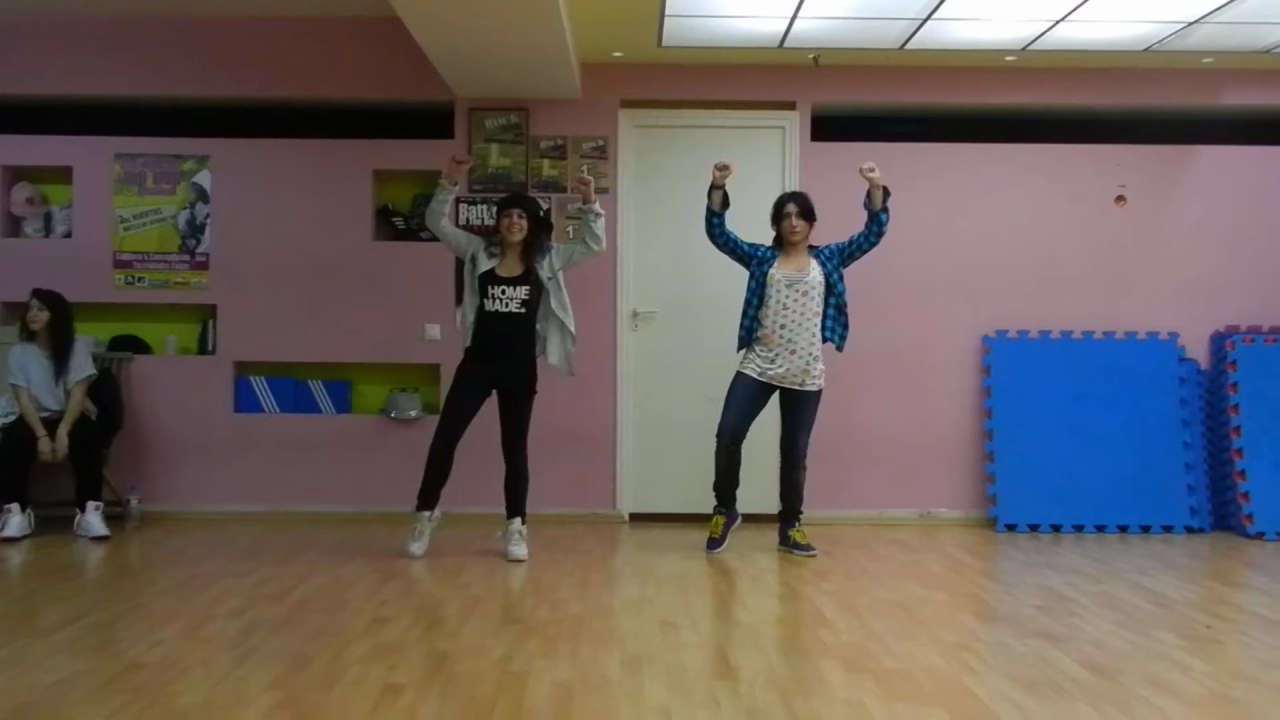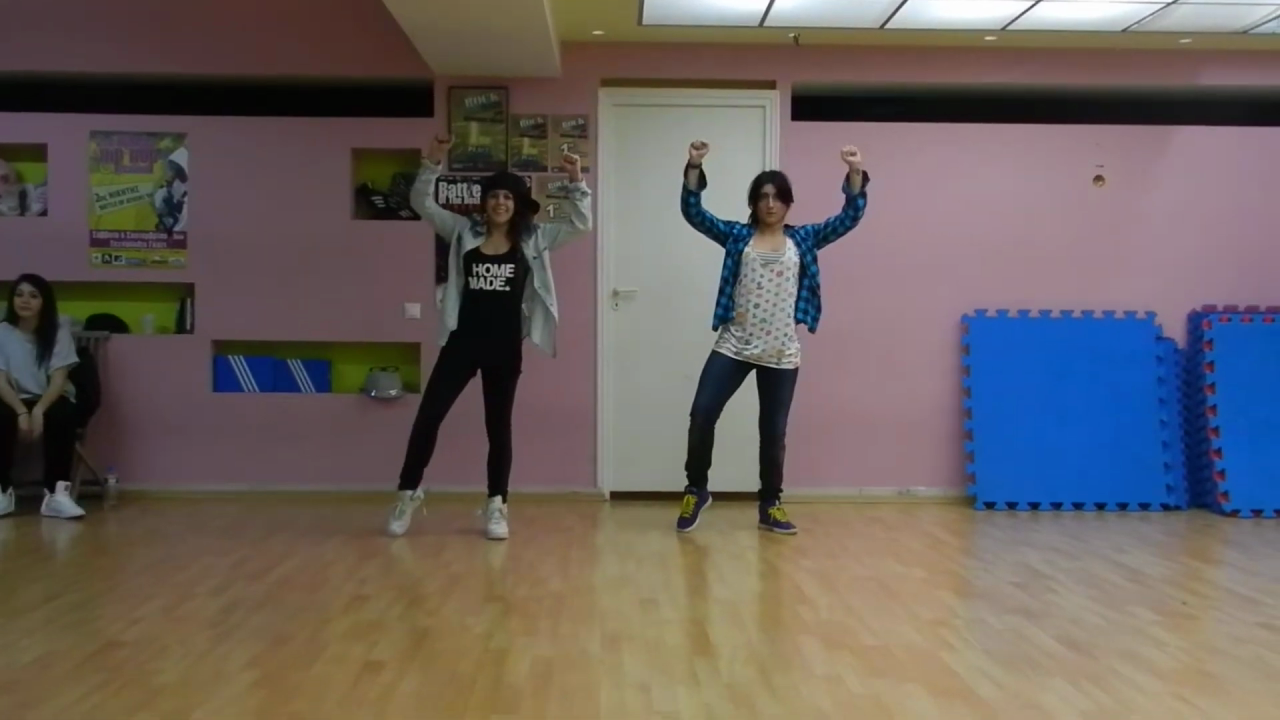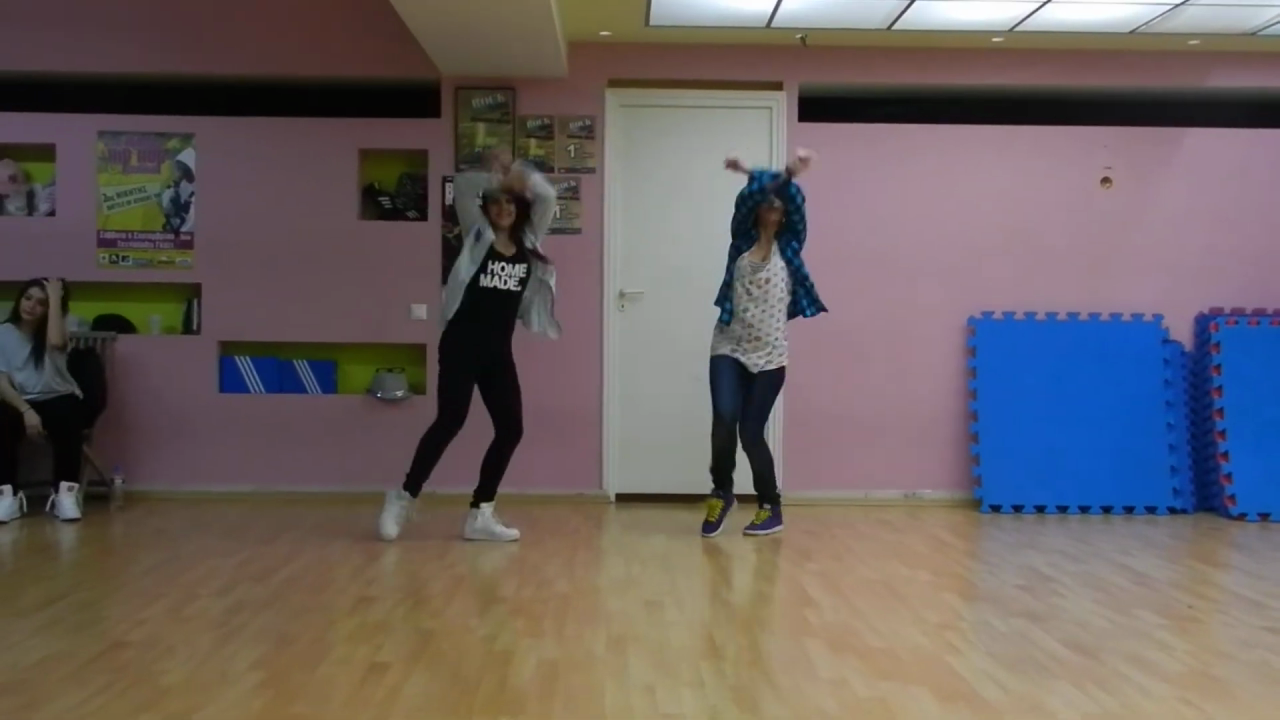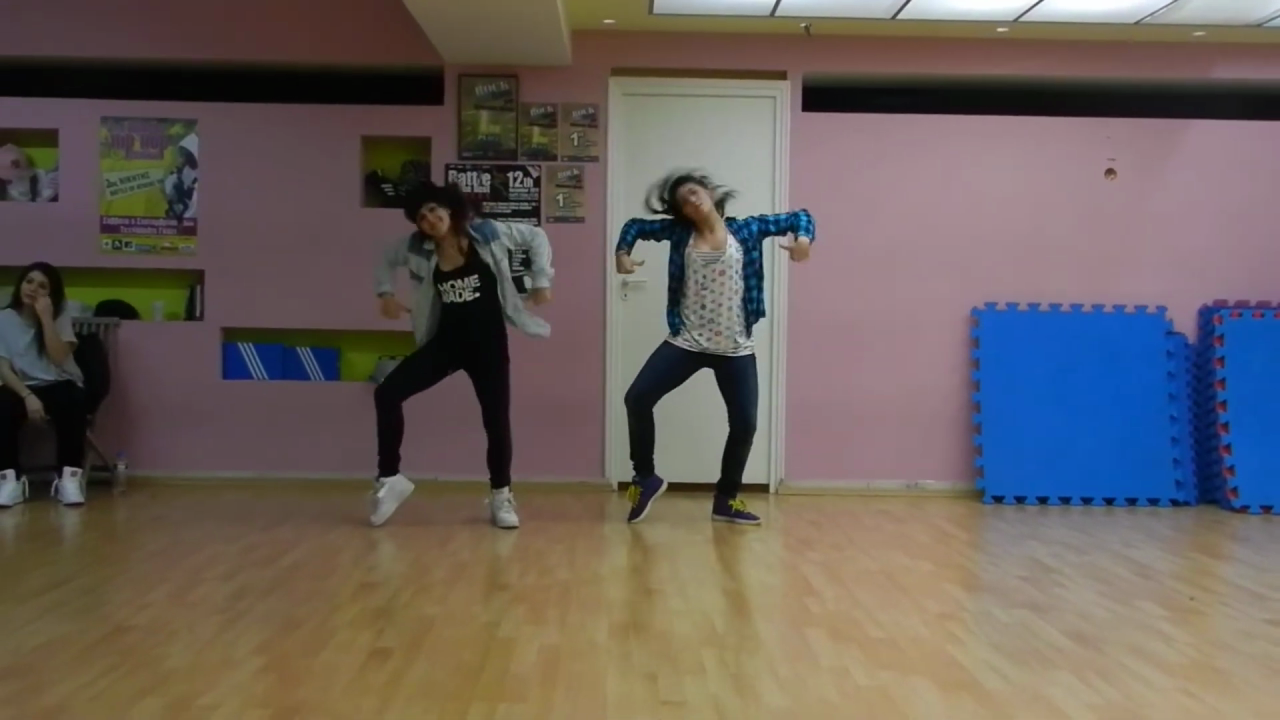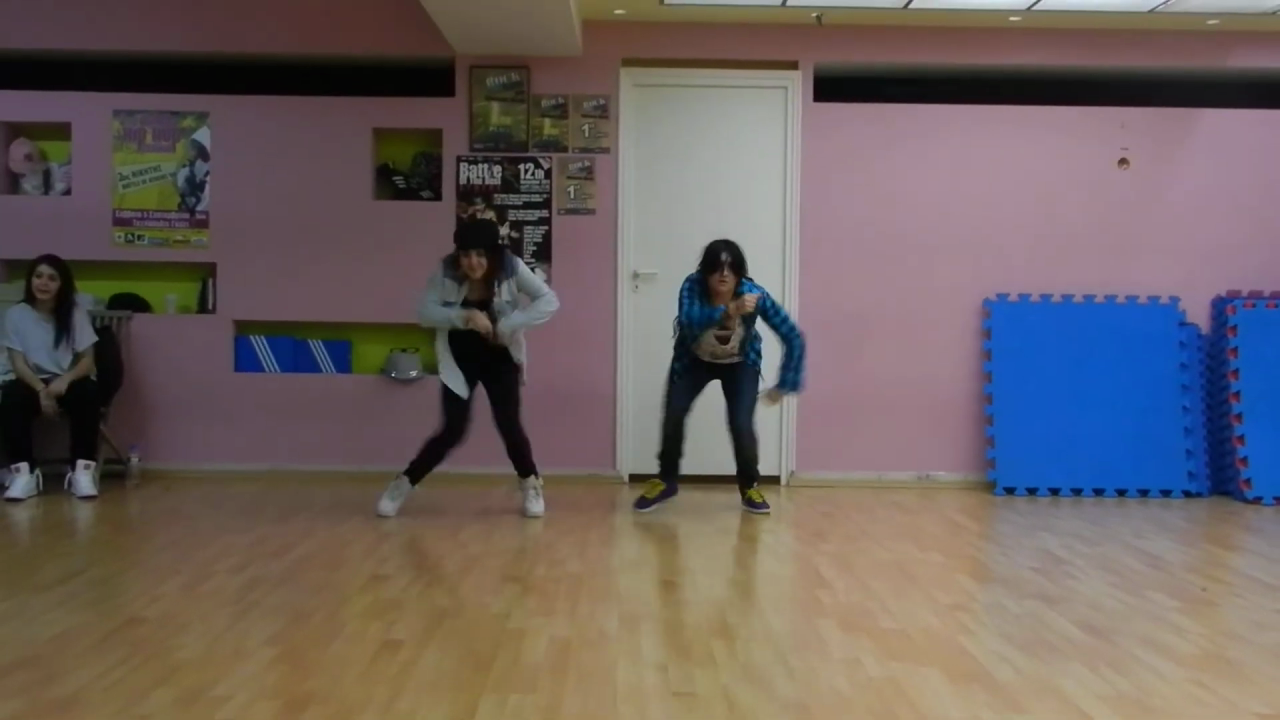
dt=1s
person 1, frame 1
left shoulder: (547, 259)
right shoulder: (478, 252)
left elbow: (594, 244)
right elbow: (437, 223)
left wrist: (589, 203)
right wrist: (450, 184)
left hip: (520, 366)
right hip: (478, 361)
left knee: (515, 448)
right knee: (445, 437)
left ankle: (516, 529)
right ankle: (426, 515)
person 1, frame 2
left shoulder: (533, 240)
right shoulder: (464, 232)
left elbow: (580, 223)
right elbow: (422, 203)
left wrist: (576, 182)
right wrist: (431, 164)
left hip: (505, 346)
right hip: (463, 341)
left knee: (498, 426)
right knee: (427, 416)
left ankle: (496, 507)
right ankle: (408, 495)
person 1, frame 3
left shoulder: (529, 240)
right shoulder: (477, 232)
left elbow: (548, 198)
right elbow: (461, 188)
left wrist: (523, 177)
right wrist: (496, 176)
left hip: (498, 351)
right hip: (461, 342)
left knee: (511, 429)
right knee: (450, 422)
left ankle: (481, 514)
right ankle: (403, 497)
person 1, frame 4
left shoulder: (486, 234)
right shoulder: (417, 247)
left elbow: (535, 235)
right elbow: (388, 258)
left wrist: (541, 280)
right wrist: (386, 292)
left hip: (488, 343)
right hip: (446, 341)
left knee: (496, 423)
right knee: (387, 394)
left ankle: (500, 496)
right ankle: (390, 481)
person 1, frame 5
left shoulder: (511, 268)
right shoulder: (447, 270)
left elbow: (549, 300)
right elbow: (425, 312)
left wrist: (509, 326)
right wrist: (464, 317)
left hip: (499, 349)
right hip: (461, 354)
left knee: (508, 423)
right knee: (454, 428)
left ankle: (531, 485)
right ankle: (404, 485)
person 2, frame 1
left shoulder: (828, 259)
right shoulder: (761, 259)
left elbow: (873, 234)
right elbow: (718, 234)
left wrist: (875, 189)
right wrist: (718, 188)
left hip: (806, 374)
right hip: (759, 367)
left knee: (795, 453)
right knee: (728, 435)
left ankle: (790, 528)
right ankle: (725, 511)
person 2, frame 2
left shoulder: (803, 239)
right shoulder: (737, 236)
left elbow: (849, 217)
right elbow: (693, 213)
left wrist: (855, 173)
right wrist: (694, 167)
left hip: (781, 353)
right hip: (734, 346)
left knee: (774, 431)
right knee: (702, 414)
left ankle: (770, 505)
right ankle: (696, 491)
person 2, frame 3
left shoulder: (791, 241)
right shoulder: (743, 237)
left elbow: (795, 199)
right elbow: (750, 196)
right wrist: (786, 174)
left hip: (769, 357)
right hip: (728, 349)
left knee: (751, 432)
right knee: (725, 417)
left ankle: (770, 505)
right ankle: (721, 494)
person 2, frame 4
left shoulder: (747, 230)
right shoulder: (681, 232)
left elbow: (799, 218)
right elbow: (636, 227)
left wrist: (803, 239)
right wrist: (623, 253)
left hip: (734, 348)
right hip: (686, 342)
left knee: (745, 424)
right knee: (637, 399)
left ankle: (726, 498)
right ankle: (646, 480)
person 2, frame 5
left shoulder: (753, 294)
right shoulder: (693, 286)
left elbow: (792, 336)
right elbow: (690, 320)
left wrist: (785, 384)
right wrist: (730, 309)
left hip: (738, 362)
right hip: (696, 360)
left knee: (741, 426)
right knee: (674, 412)
left ankle: (749, 484)
right ankle: (666, 479)
person 3, frame 1
left shoulder: (77, 347)
left elbow: (78, 394)
right elbow: (24, 400)
left wrist: (63, 431)
right wrist: (41, 435)
left hip: (71, 417)
right hip: (35, 419)
left knee: (86, 437)
left ankle: (89, 513)
person 3, frame 2
left shoulder: (59, 333)
left elbow: (58, 380)
left wrist: (39, 410)
right wrist: (21, 412)
left hip: (51, 400)
left knee: (63, 417)
left ankle: (58, 493)
person 3, frame 3
left shoulder: (50, 332)
left elbow: (56, 342)
left wrist: (56, 299)
right wrist: (26, 411)
left hip: (56, 399)
left knee: (70, 415)
left ankle: (65, 493)
person 3, frame 4
left shoulder: (60, 318)
left elbow: (59, 359)
left wrist: (46, 317)
right wrist: (28, 396)
left hip: (58, 386)
right hip: (21, 387)
left knee: (74, 401)
left ankle: (69, 477)
person 3, frame 5
left shoulder: (76, 313)
left elbow: (88, 360)
left wrist: (64, 379)
right wrist: (41, 389)
left hip: (69, 382)
right hip: (33, 382)
left knee: (88, 394)
left ankle: (83, 470)
right ankle: (23, 472)
